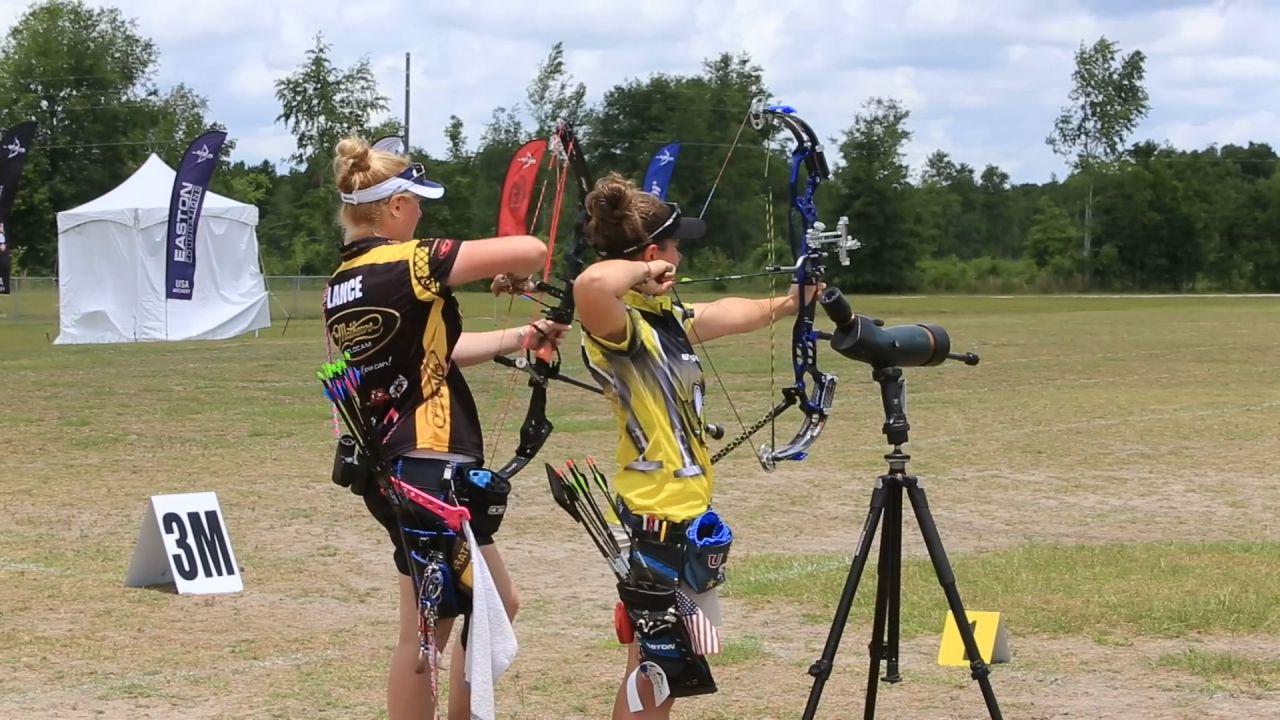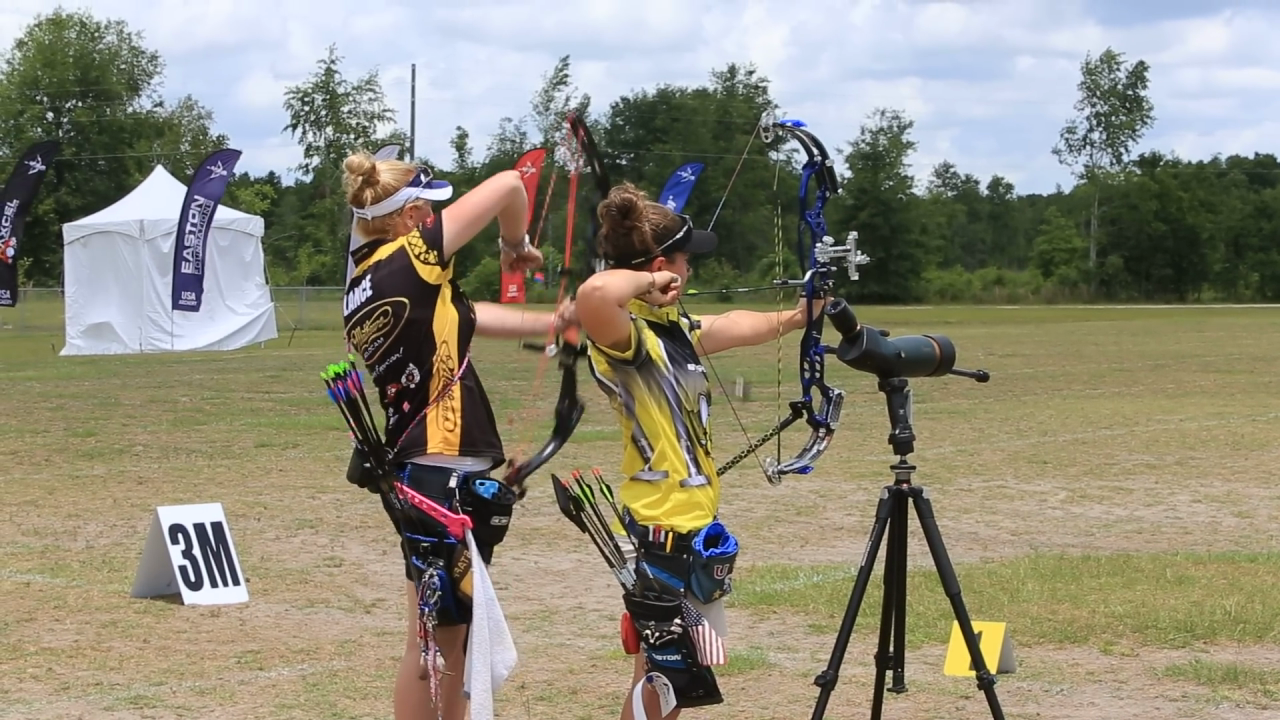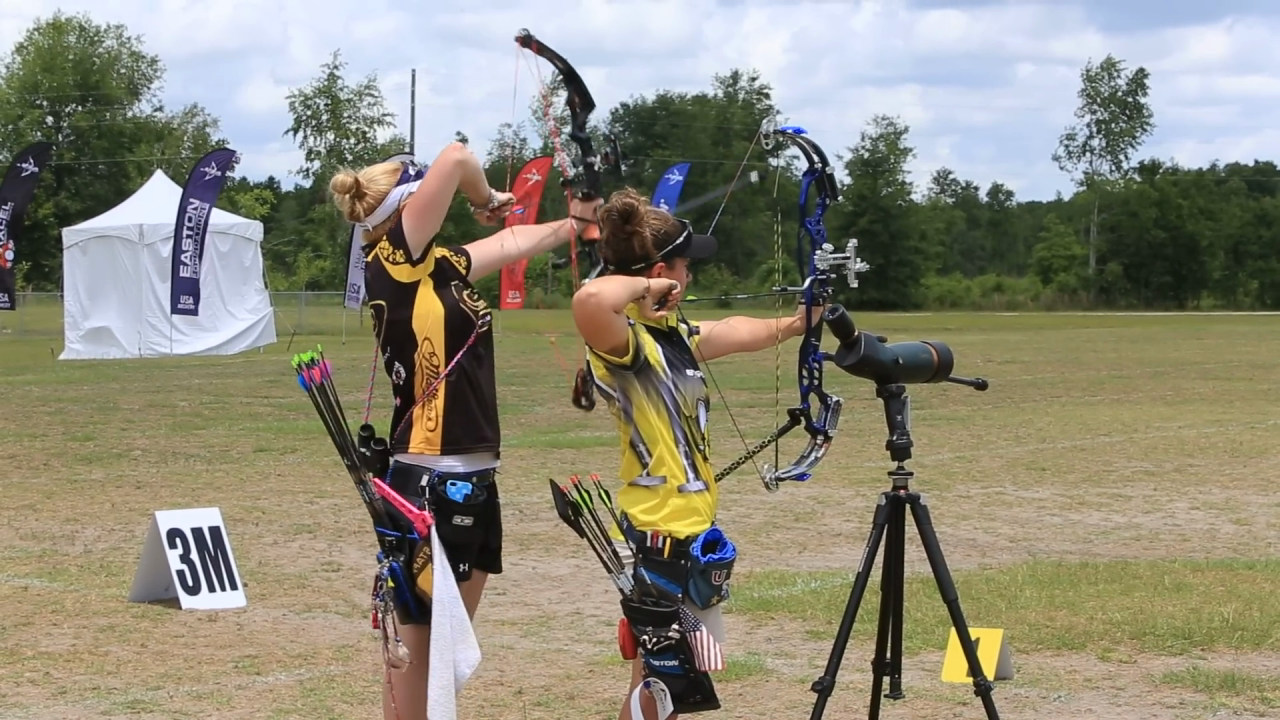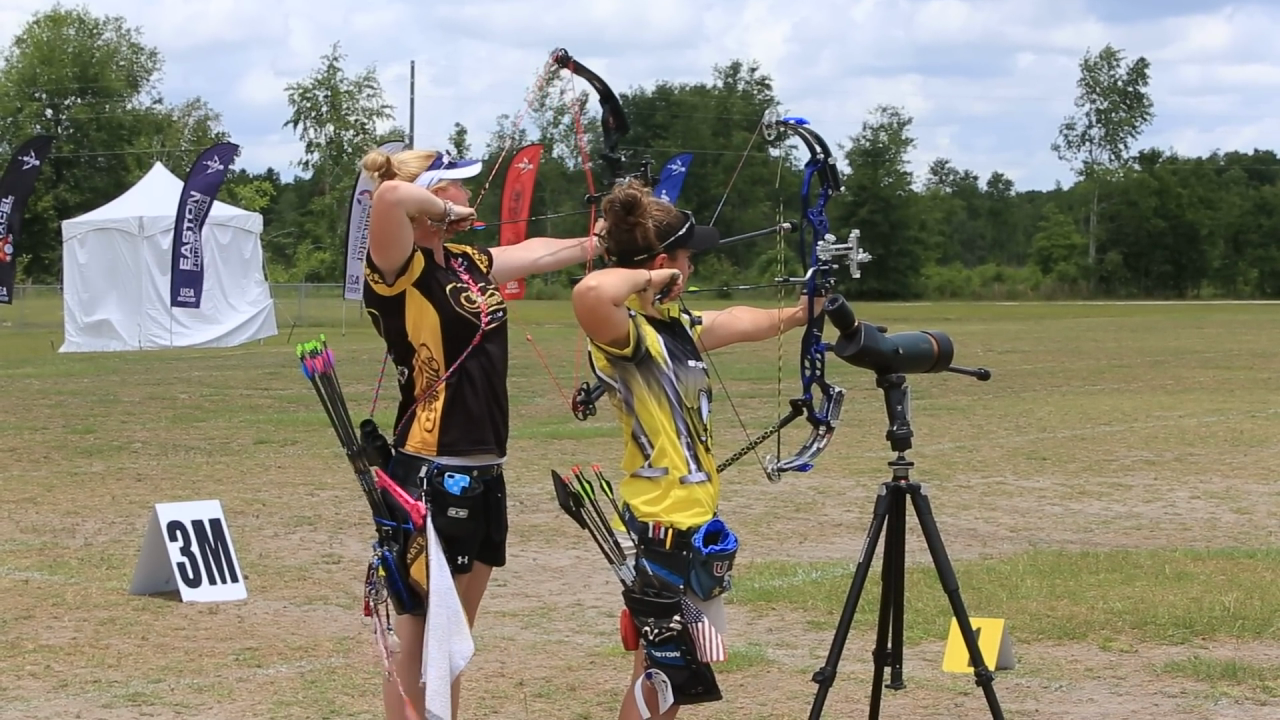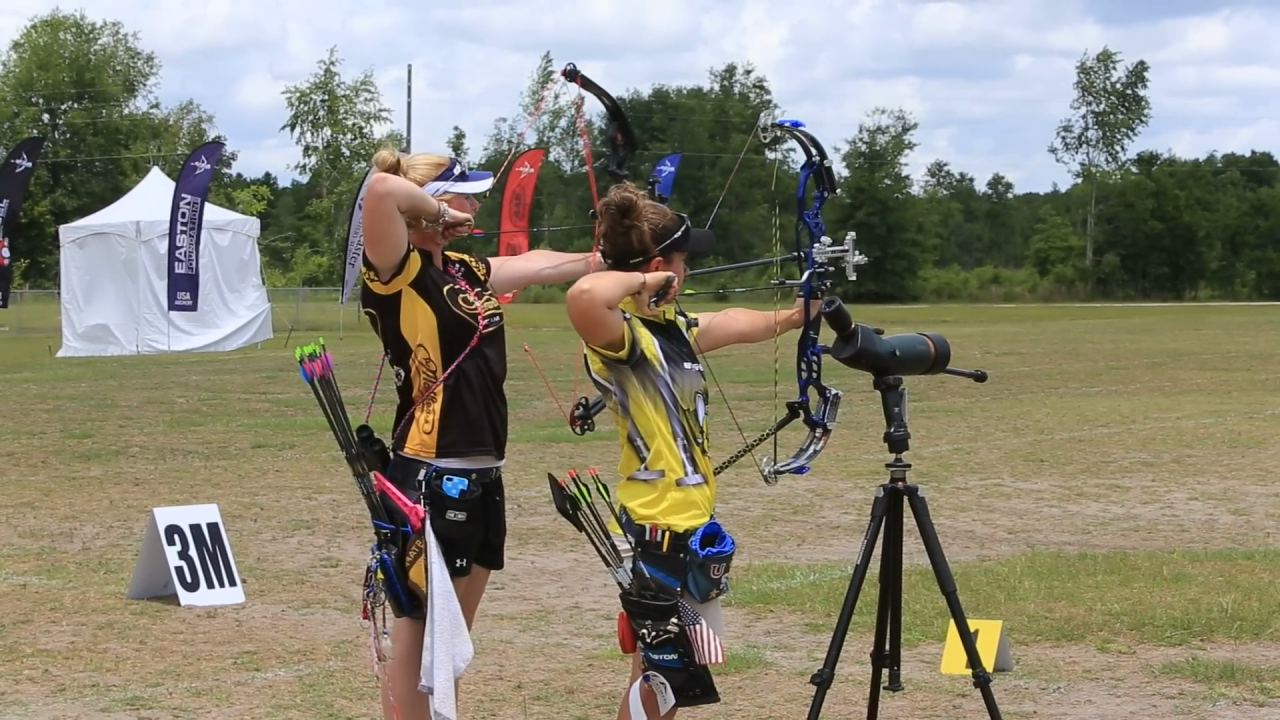
dt=1s
person 1, frame 1
left shoulder: (343, 284)
right shoulder: (405, 265)
right elbow: (530, 252)
left wrist: (519, 338)
right wrist: (512, 277)
left hip: (391, 468)
right hip: (427, 471)
left knee: (497, 603)
right knee: (426, 632)
person 1, frame 2
left shoulder: (369, 283)
right shoulder: (405, 261)
left elbow: (462, 318)
right elbow: (507, 185)
left wrist: (547, 322)
right wrist: (517, 245)
left hip: (420, 473)
right hip: (438, 478)
left knee: (455, 631)
right knee: (433, 641)
person 1, frame 3
left shoulder: (438, 265)
right shoulder: (394, 261)
left elbow: (508, 244)
right elbow: (453, 158)
left wrist: (571, 224)
right wrist: (487, 198)
left hip: (471, 478)
right hip: (431, 482)
right knee: (418, 643)
person 1, frame 4
left shoulder: (465, 262)
right shoulder: (399, 271)
left elbow: (530, 253)
right elbow: (391, 197)
left wrist: (597, 244)
right wrist: (444, 212)
left hip: (481, 474)
right hip: (431, 478)
right knee: (419, 636)
person 1, frame 5
left shoulder: (465, 271)
right shoulder: (396, 274)
left elbow: (534, 264)
right elbow: (381, 186)
left wrist: (602, 259)
right wrist: (436, 215)
left hip: (480, 478)
right hip: (429, 482)
right knee: (418, 638)
person 2, frame 1
left shoulder: (665, 314)
right shoulder: (619, 325)
left elbow: (724, 313)
right elbow: (592, 283)
left wrist: (784, 304)
right wrist: (641, 272)
left hip: (682, 518)
right hip: (657, 525)
left knee: (663, 670)
person 2, frame 2
left shoulder: (673, 326)
right shoulder: (625, 334)
left elbow: (733, 326)
right elbow: (593, 293)
left wrist: (793, 318)
right wrist: (646, 281)
left hip: (691, 530)
right hip: (662, 535)
person 2, frame 3
left shoulder: (672, 332)
right shoulder: (624, 340)
left elbow: (733, 331)
right elbow: (589, 299)
left wrist: (792, 326)
right wrist: (642, 286)
left hip: (689, 535)
right hip: (658, 540)
person 2, frame 4
left shoulder: (675, 324)
right shoulder: (626, 332)
left elbow: (736, 321)
right elbow: (589, 292)
left wrist: (794, 315)
right wrist: (646, 278)
left hip: (691, 525)
right hip: (660, 531)
left knee: (675, 673)
right knee: (658, 676)
person 2, frame 5
left shoulder: (671, 325)
right shoulder: (622, 333)
left elbow: (732, 322)
right elbow: (582, 294)
left wrist: (790, 318)
right wrist: (639, 282)
left hip: (689, 527)
right hip: (658, 533)
left knee: (674, 674)
